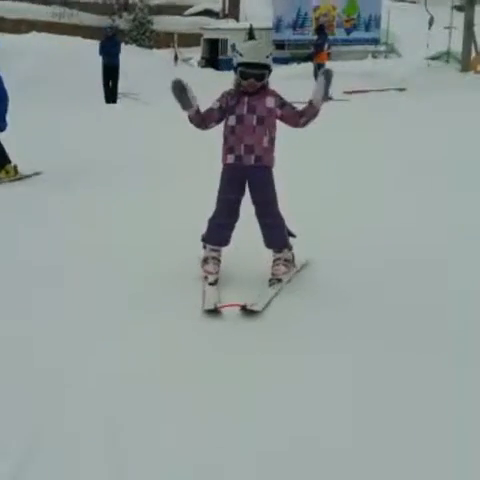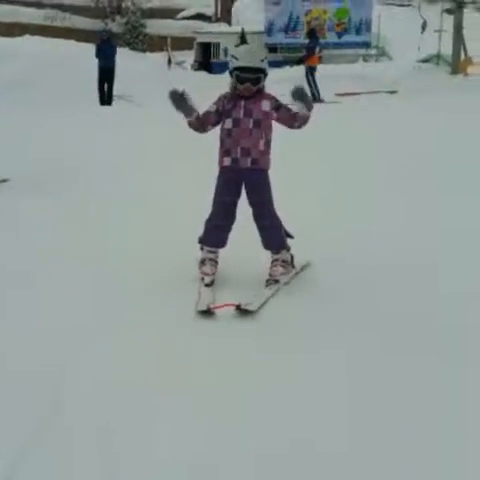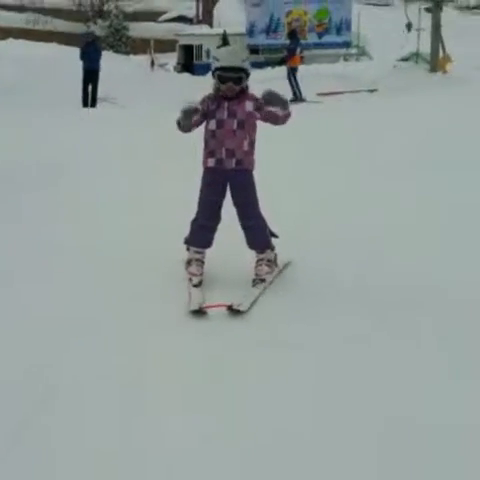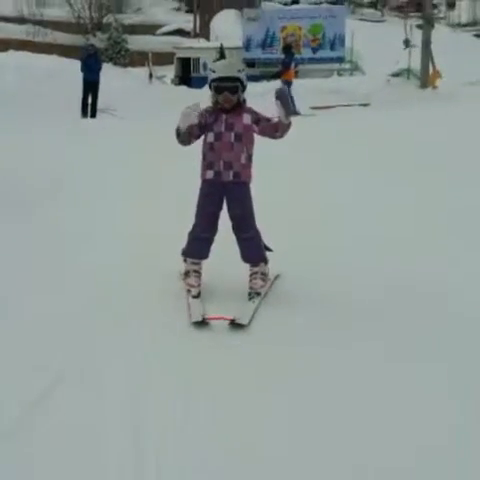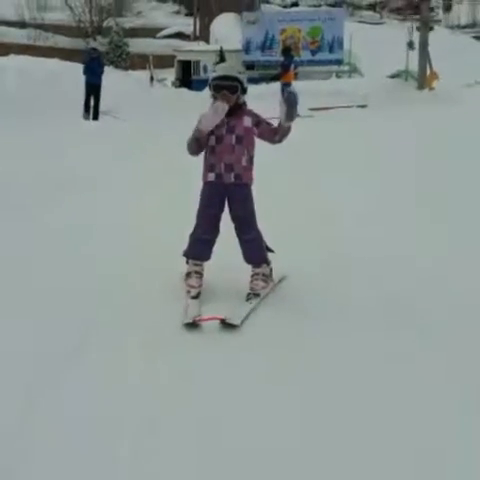
dt=0.2s
person 1, frame 1
left shoulder: (272, 100)
right shoulder: (229, 98)
left elbow: (299, 119)
right elbow: (204, 122)
left wrist: (316, 100)
right wrist: (190, 106)
left hip: (261, 165)
right hip: (233, 164)
left knee: (268, 211)
right knee: (225, 211)
left ankle: (282, 254)
right ankle: (212, 252)
person 1, frame 2
left shoulder: (268, 102)
right shoulder: (225, 102)
left elbow: (294, 121)
right elbow: (203, 125)
left wrist: (304, 108)
right wrist: (189, 112)
left hip: (257, 168)
right hip: (229, 167)
left knee: (265, 213)
right knee: (221, 213)
left ankle: (281, 256)
right ankle: (209, 254)
person 1, frame 3
left shoulder: (252, 102)
right shoulder: (209, 102)
left elbow: (280, 118)
right elbow: (187, 126)
left wrist: (281, 107)
right wrist: (185, 117)
left hip: (242, 168)
right hip: (213, 167)
left knee: (250, 213)
right knee: (207, 213)
left ankle: (265, 255)
right ankle: (195, 254)
person 1, frame 4
left shoulder: (249, 116)
right shoulder: (207, 115)
left elbow: (276, 131)
right elbow: (185, 140)
left wrist: (284, 115)
right wrist: (184, 125)
left hip: (239, 180)
right hip: (211, 179)
left knee: (245, 226)
right knee: (204, 224)
left ankle: (259, 268)
right ankle: (192, 266)
person 1, frame 5
left shoulder: (249, 118)
right shoulder: (210, 118)
left elbow: (275, 136)
right elbow: (193, 149)
left wrist: (286, 119)
right wrist: (204, 126)
left hip: (240, 182)
right hip: (213, 181)
left knee: (247, 227)
right knee: (205, 226)
left ankle: (261, 269)
right ankle: (194, 268)
